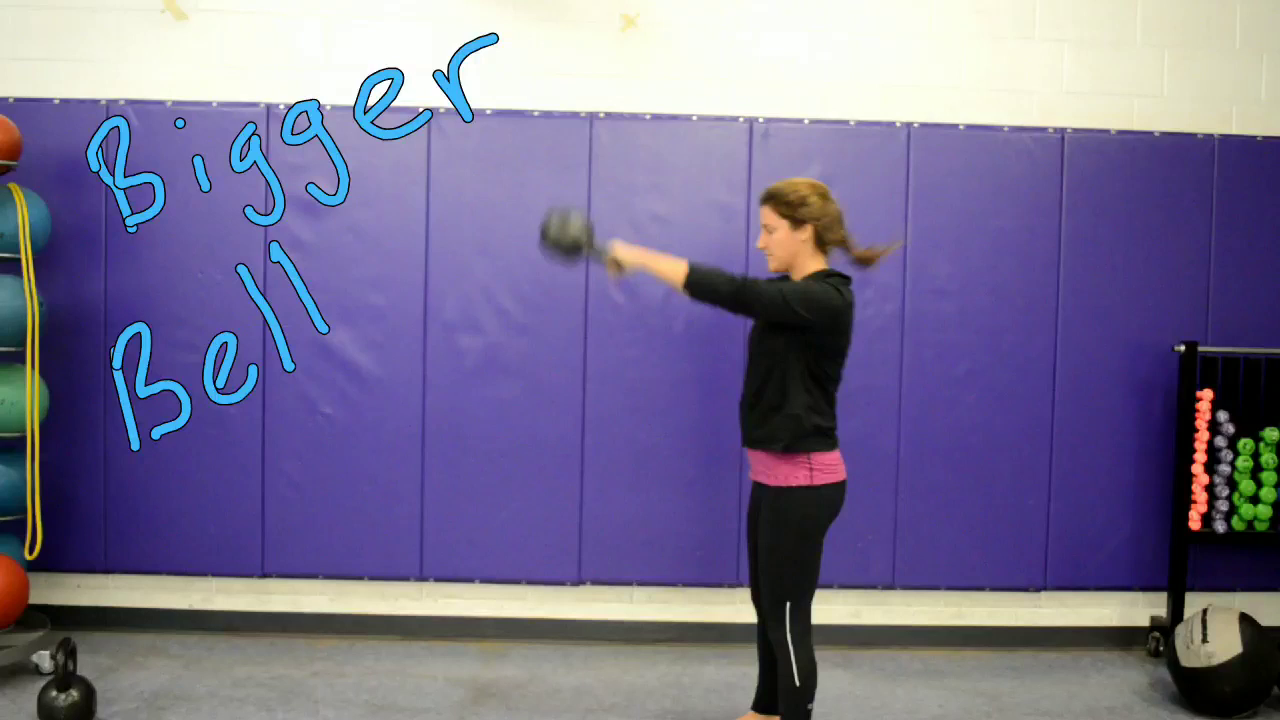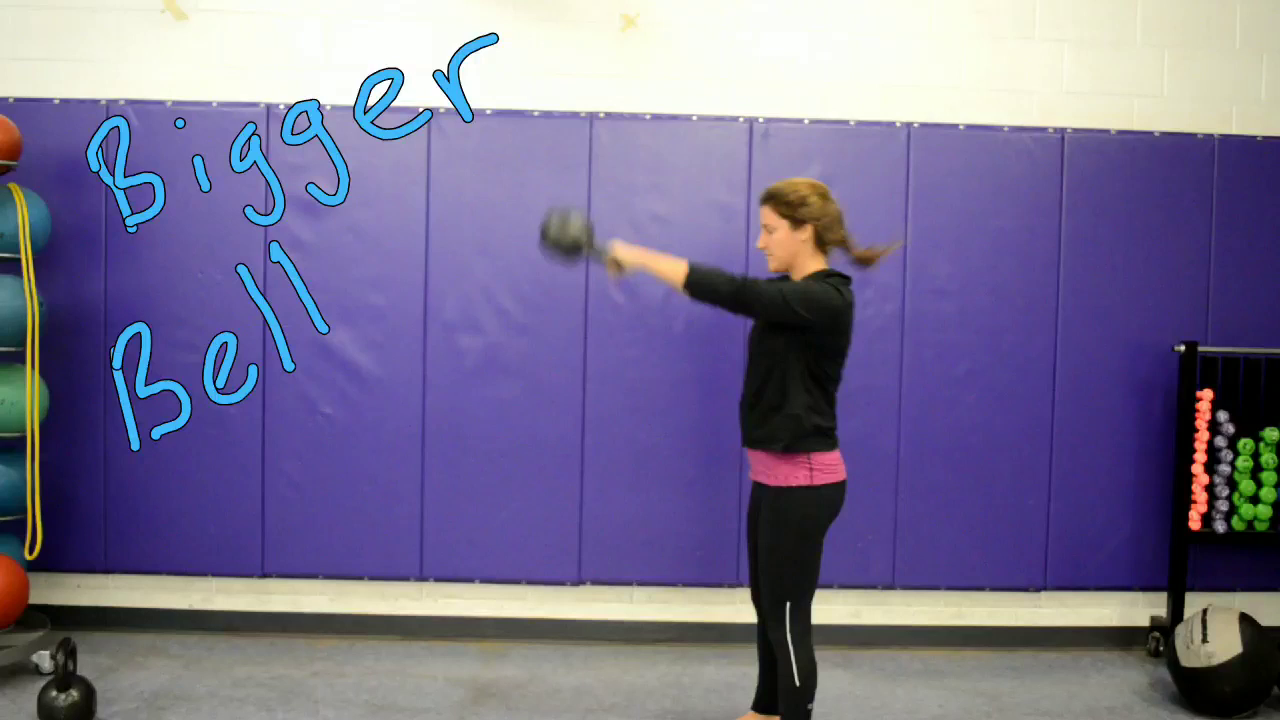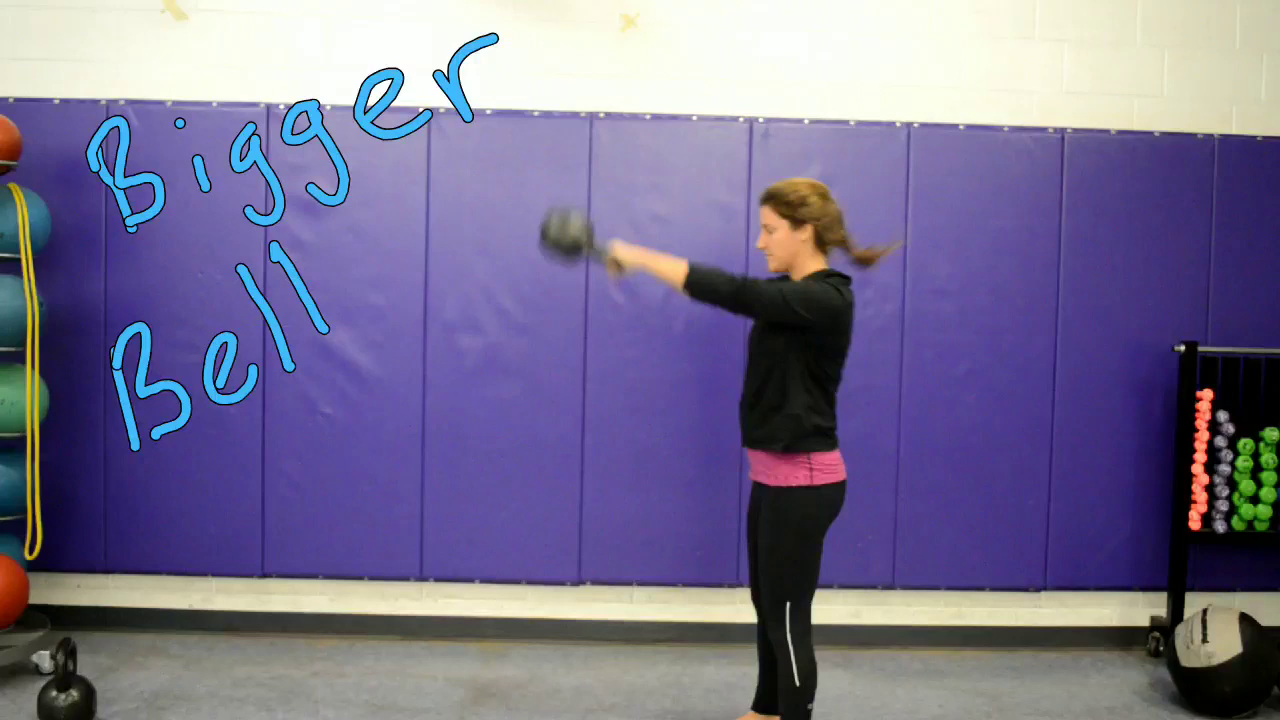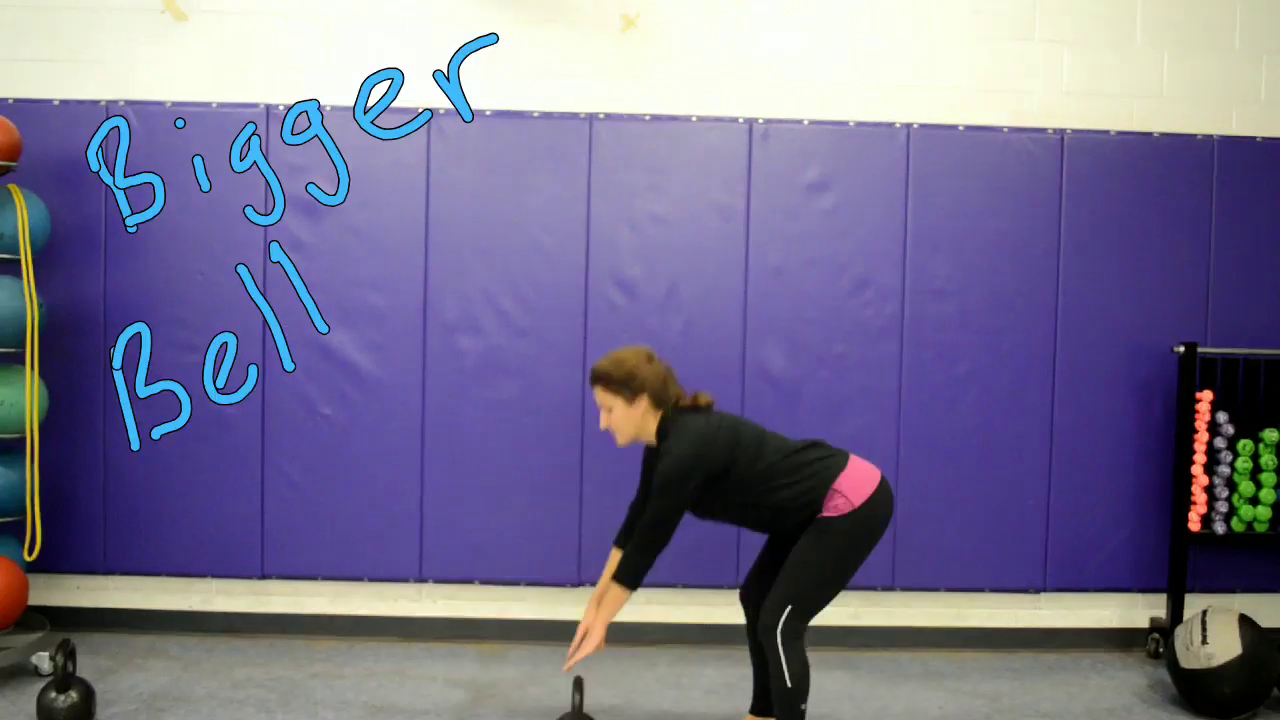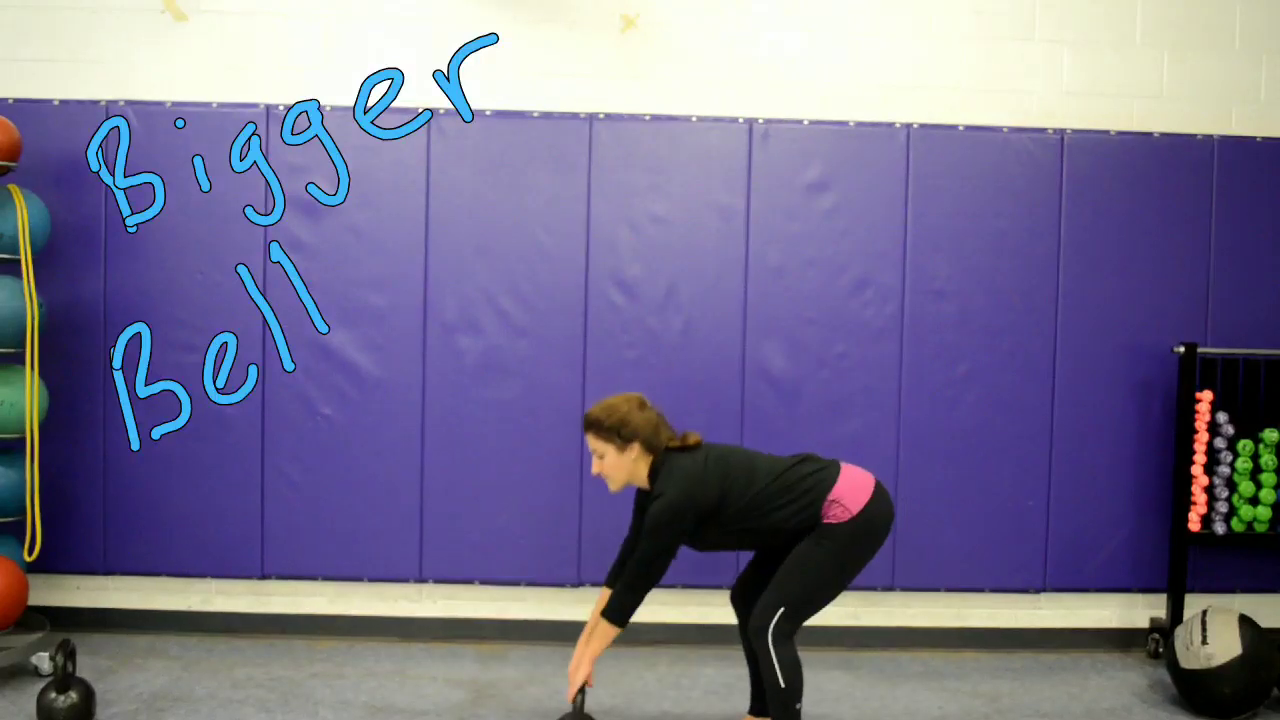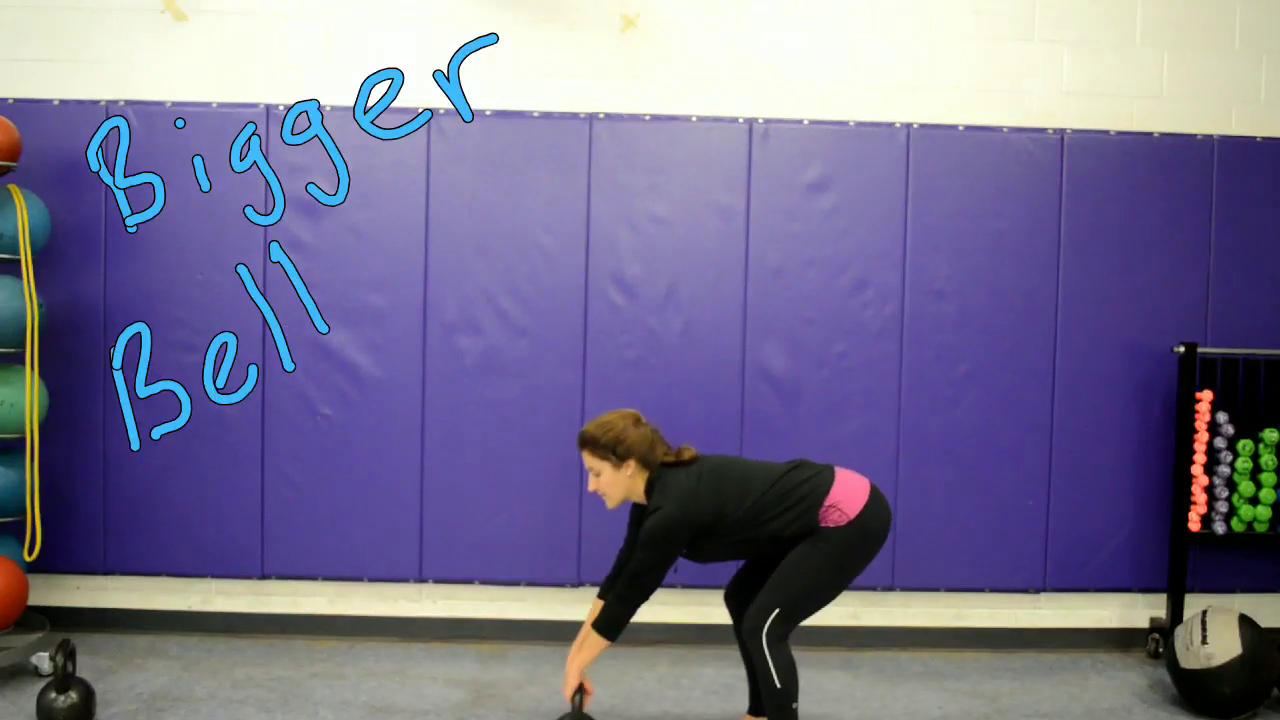
dt=0.3s
person 1, frame 1
left shoulder: (825, 300)
right shoulder: (789, 292)
left elbow: (734, 293)
right elbow: (739, 293)
left wrist: (640, 256)
right wrist: (640, 260)
left hip: (803, 481)
right hip: (774, 475)
left knee: (787, 616)
right knee: (767, 603)
person 1, frame 2
left shoulder: (826, 300)
right shoulder: (791, 292)
left elbow: (734, 293)
right elbow: (736, 292)
left wrist: (639, 255)
right wrist: (640, 259)
left hip: (803, 482)
right hip: (774, 476)
left knee: (786, 616)
right knee: (767, 605)
person 1, frame 3
left shoulder: (825, 300)
right shoulder: (790, 292)
left elbow: (734, 293)
right elbow: (738, 293)
left wrist: (640, 256)
right wrist: (640, 260)
left hip: (803, 481)
right hip: (775, 476)
left knee: (786, 613)
right knee: (767, 601)
person 1, frame 4
left shoulder: (686, 451)
right shoulder: (671, 440)
left elbow: (647, 544)
right elbow: (636, 528)
left wrist: (601, 623)
right wrist: (595, 606)
left hip: (853, 505)
right hip: (829, 502)
left knee: (779, 622)
right knee: (757, 599)
person 1, frame 5
left shoulder: (677, 492)
right shoulder: (663, 478)
left elbow: (638, 583)
right elbow: (627, 567)
left wrist: (588, 658)
right wrist: (584, 644)
left hip: (852, 513)
right hip: (826, 509)
left knee: (770, 625)
right knee: (747, 599)
person 1, frame 6
left shoulder: (673, 509)
right shoulder: (659, 489)
left elbow: (630, 595)
right elbow: (621, 578)
left wrist: (577, 665)
right wrist: (576, 654)
left hip: (851, 518)
right hip: (827, 510)
left knee: (764, 627)
right knee: (741, 600)
